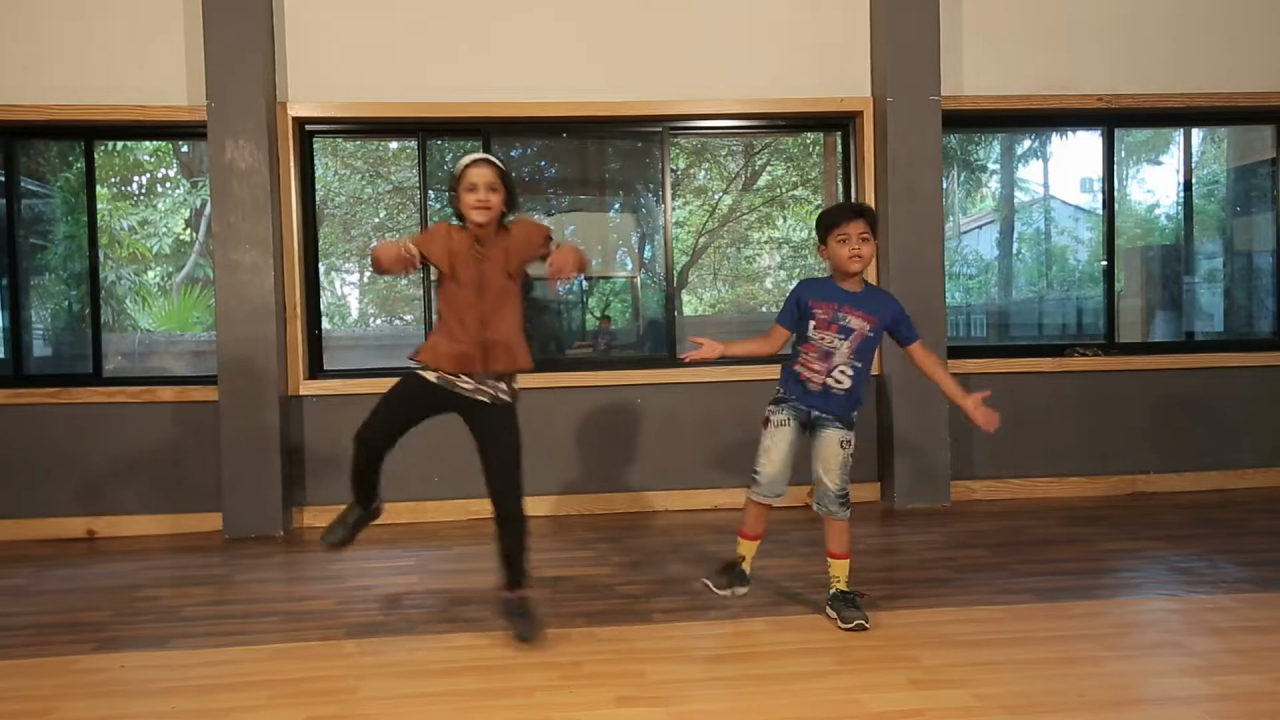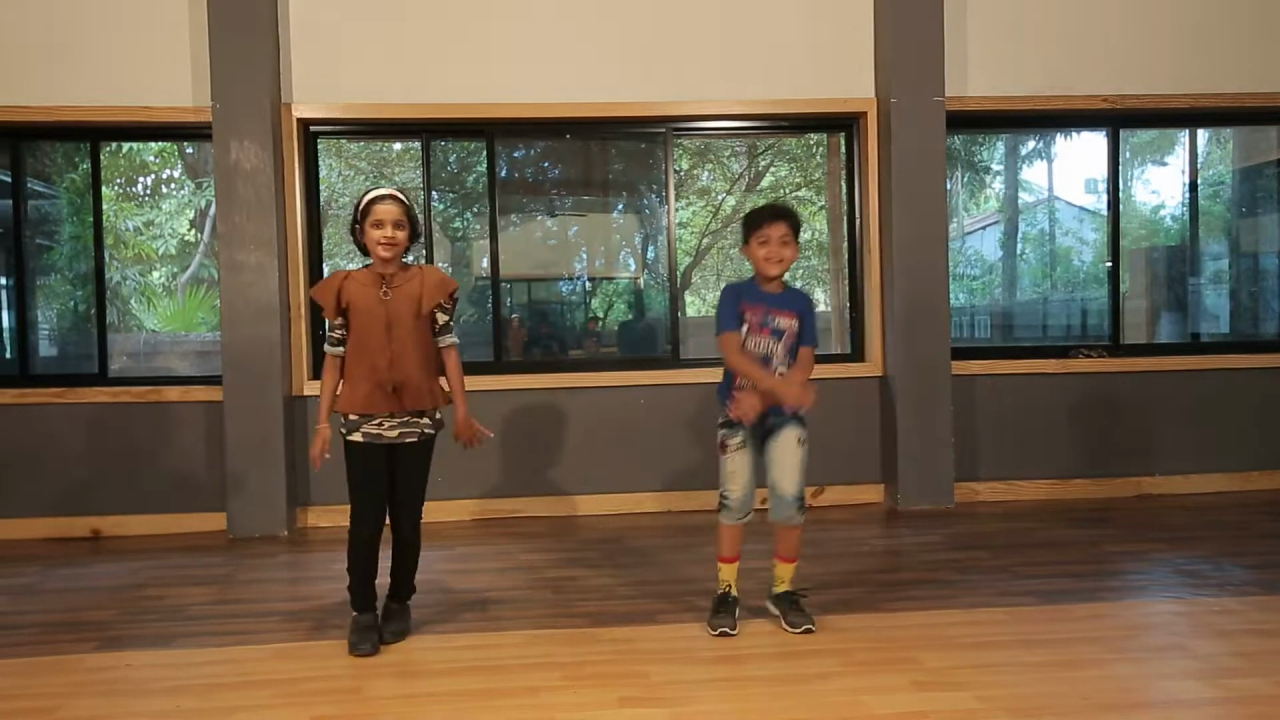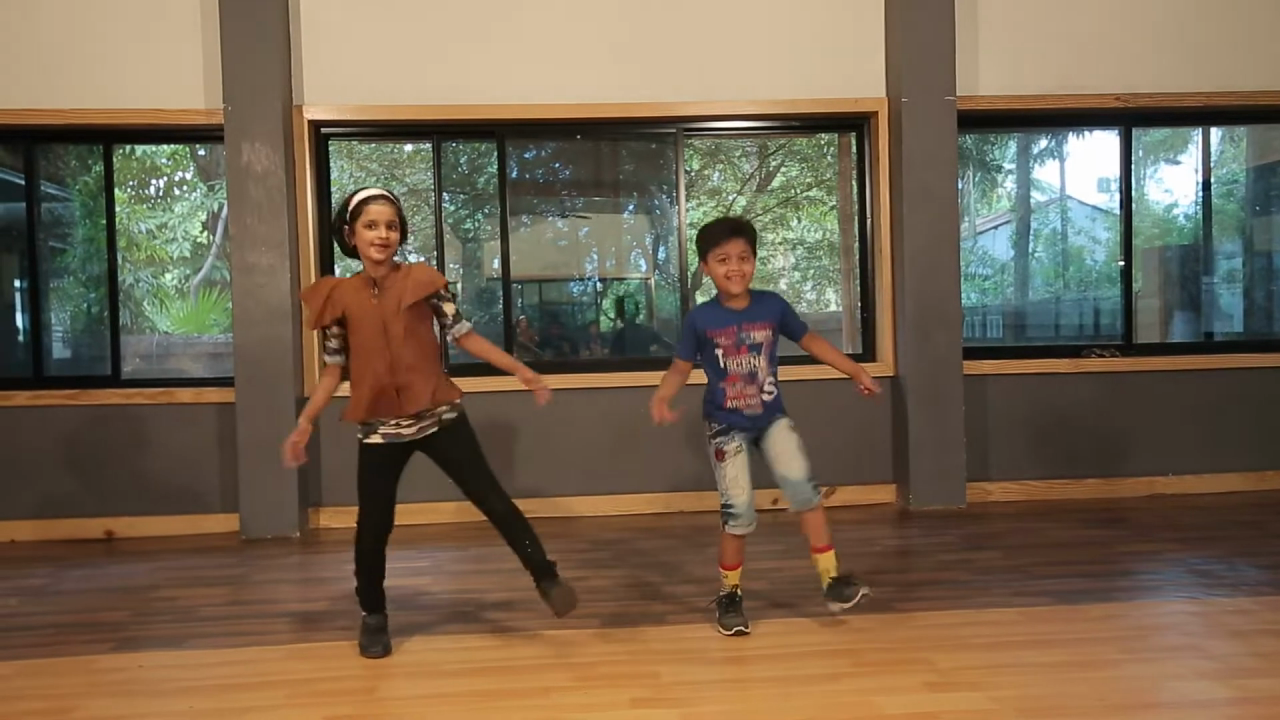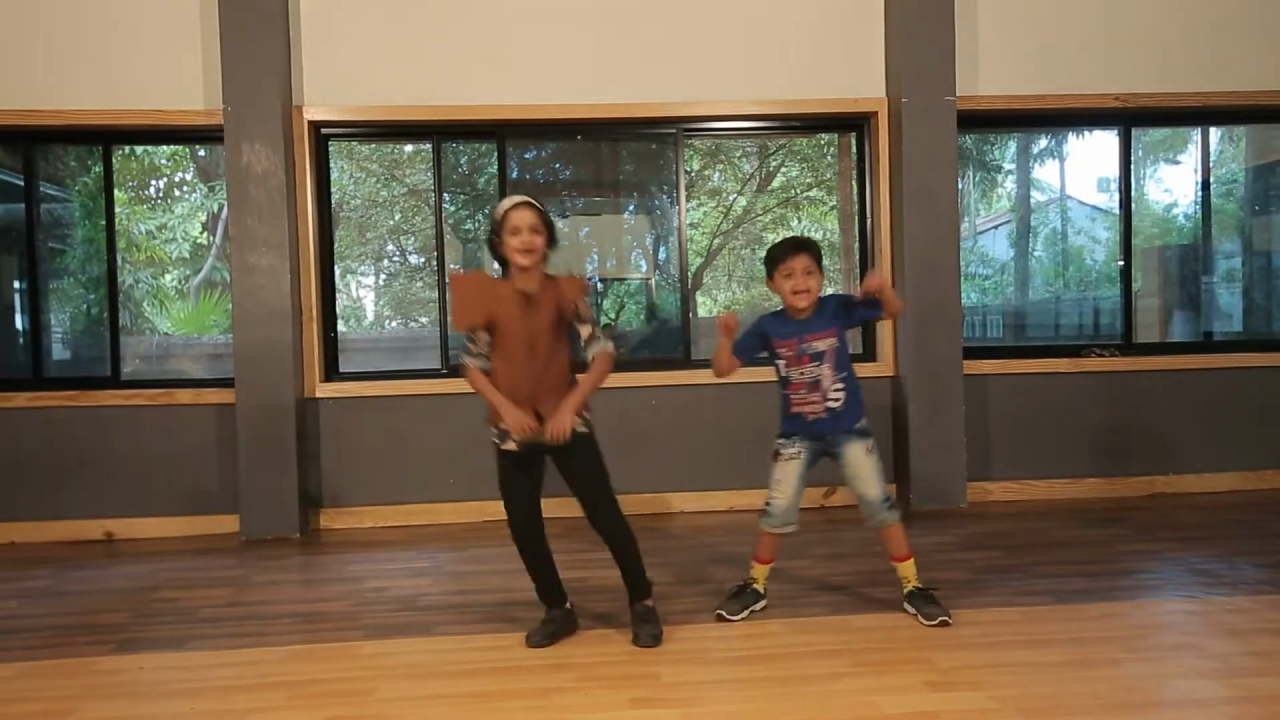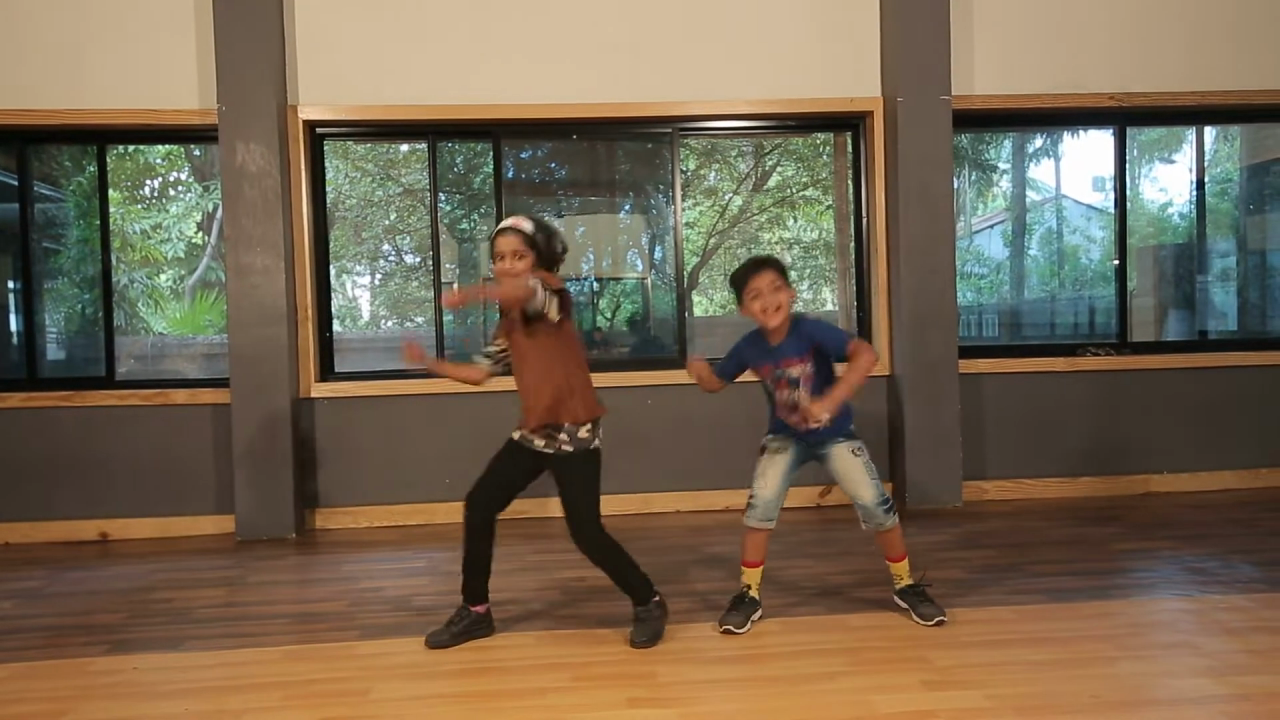
dt=0.5s
person 1, frame 1
left shoulder: (524, 238)
right shoulder: (441, 240)
left elbow: (572, 267)
right elbow: (389, 266)
left wrist: (573, 257)
right wrist: (382, 255)
left hip: (492, 382)
right hip: (437, 369)
left knee: (507, 491)
right knee: (369, 439)
left ankle: (515, 591)
right ankle: (364, 504)
person 1, frame 2
left shoulder: (430, 284)
right shoulder: (346, 287)
left elbow: (446, 347)
right elbow: (334, 356)
left wrist: (462, 407)
right wrist: (322, 420)
left hip: (417, 418)
right hip: (363, 421)
left knee: (406, 520)
right knee: (366, 519)
left ankle: (398, 603)
right ankle: (363, 612)
person 1, frame 3
left shoulder: (423, 281)
right shoulder: (338, 295)
left elbow: (464, 335)
right elbow: (335, 367)
left wrist: (519, 369)
right wrist: (305, 422)
left hip: (438, 413)
right hip: (379, 425)
left knee: (492, 499)
right knee: (373, 525)
left ankle: (545, 575)
right ankle: (373, 615)
person 1, frame 4
left shoulder: (566, 291)
right shoulder: (484, 295)
left elbow: (602, 354)
right elbow: (474, 368)
left wrist: (571, 405)
right wrist: (506, 411)
left hip: (566, 421)
right hip: (514, 424)
left knee: (605, 515)
right knee: (524, 521)
left ankle: (643, 603)
right ankle: (558, 610)
person 1, frame 5
left shoulder: (548, 295)
right shoulder: (509, 320)
left elbow: (523, 288)
right elbow: (480, 372)
left wrist: (471, 294)
right wrist: (429, 363)
left hip: (574, 433)
right hip: (534, 432)
left knee: (585, 531)
right knee: (478, 506)
left ankle: (648, 604)
right ankle: (475, 610)
person 2, frame 1
left shoulder: (884, 304)
right shoulder: (807, 291)
left elbow: (921, 355)
right elbow: (773, 342)
left wrist: (965, 401)
right wrist: (721, 348)
left hip: (837, 413)
right hip: (790, 399)
left knee: (833, 497)
right knee: (767, 481)
left ankle: (840, 591)
right ankle: (740, 565)
person 2, frame 2
left shoulder: (802, 302)
right shoulder: (735, 296)
left elbow: (804, 367)
right elbow: (729, 352)
left wrist: (764, 399)
right wrist: (772, 383)
left hip: (782, 417)
right hip: (736, 414)
left knee: (789, 502)
right knee: (735, 503)
left ankle: (784, 592)
right ankle: (726, 593)
person 2, frame 3
left shoulder: (772, 306)
right shoulder: (700, 319)
left elbow: (810, 340)
right elbow: (680, 368)
left wrist: (857, 372)
right wrist: (660, 400)
left hip: (772, 417)
right hip: (727, 425)
left knee: (802, 489)
right knee: (739, 511)
left ankle: (831, 579)
right ankle: (730, 594)
person 2, frame 4
left shoulder: (839, 309)
right shoulder: (767, 328)
left elbow: (894, 311)
right elbow: (723, 369)
left wrist: (882, 290)
right wrist: (726, 337)
left hip: (848, 427)
right hip: (797, 433)
left knee: (879, 505)
right knee: (778, 511)
left ankle: (913, 588)
right ankle: (754, 586)
person 2, frame 5
left shoulder: (812, 331)
right shoulder: (747, 348)
left elbow: (866, 354)
right elbow: (715, 382)
left wrist: (832, 399)
right wrist: (700, 372)
left hip: (834, 433)
right hip: (785, 436)
left knee: (876, 508)
right knee: (759, 509)
left ankle: (906, 586)
right ankle: (748, 595)
